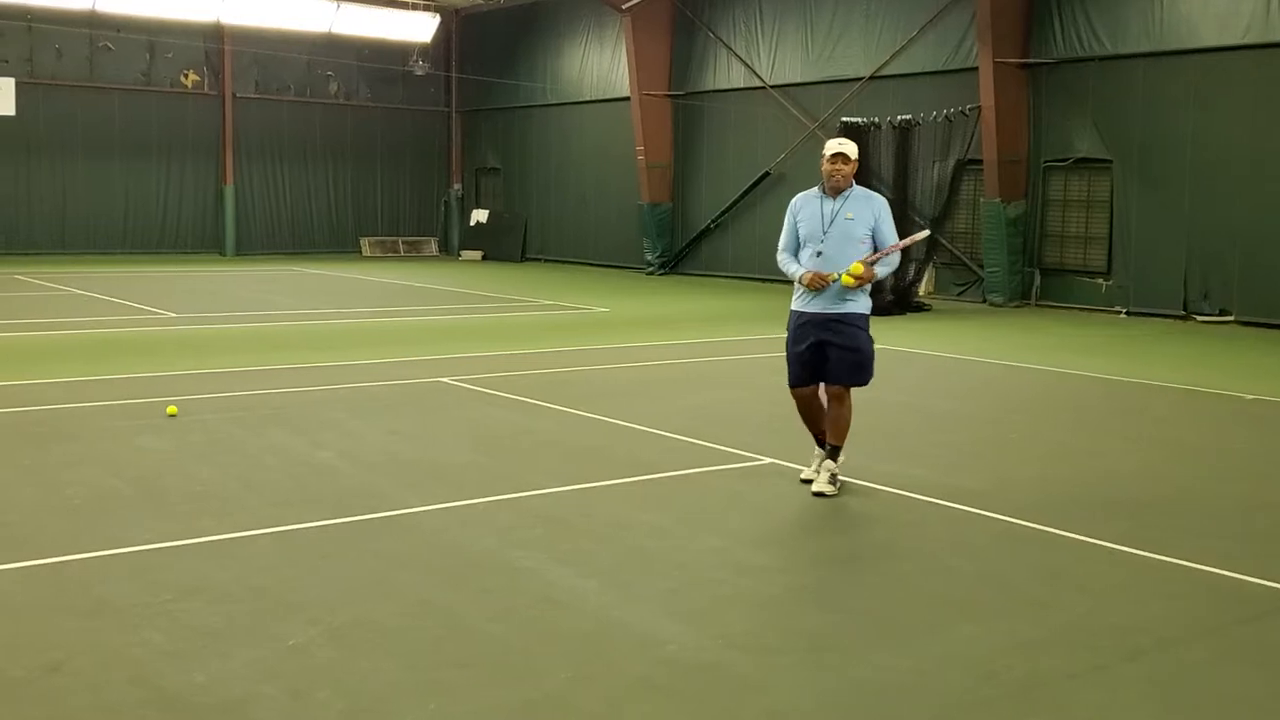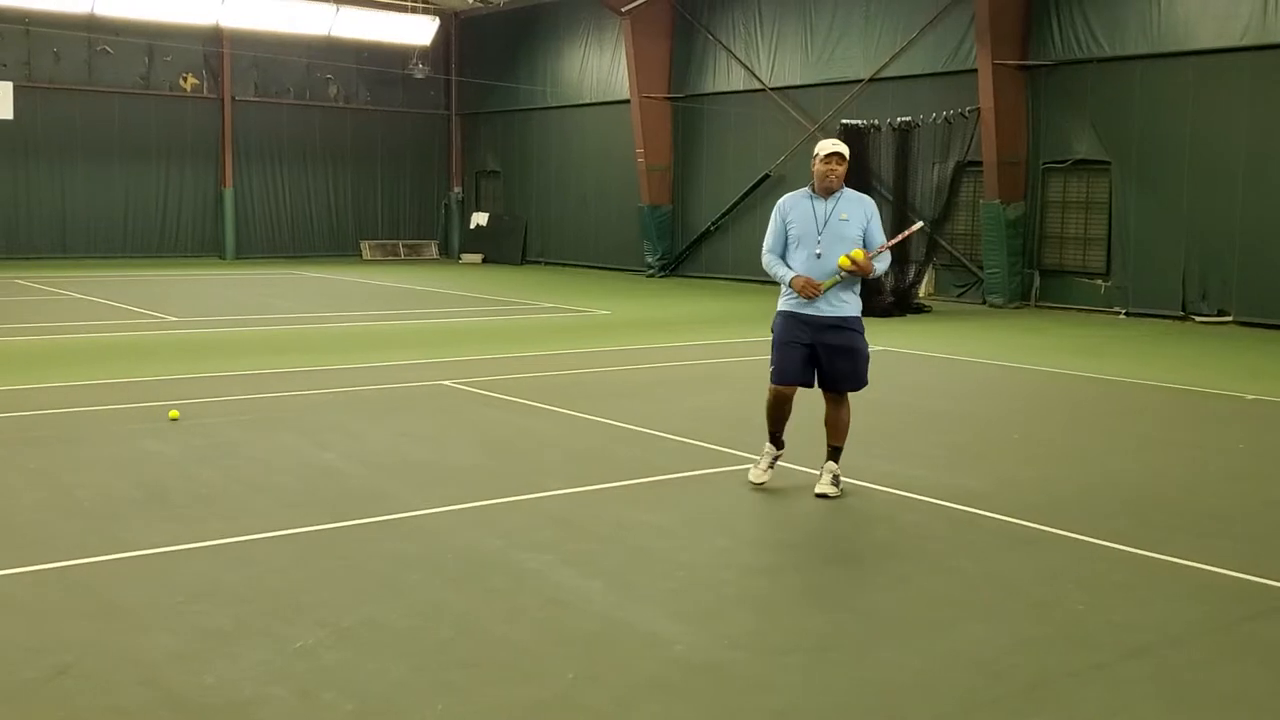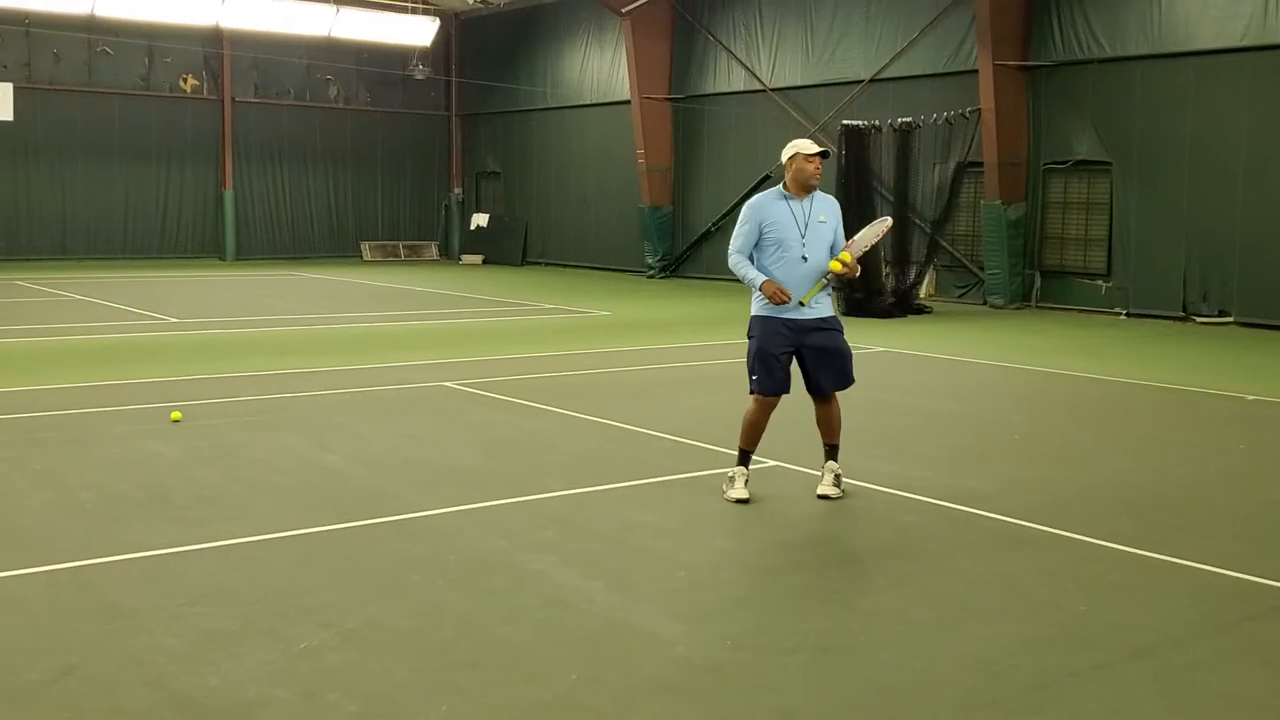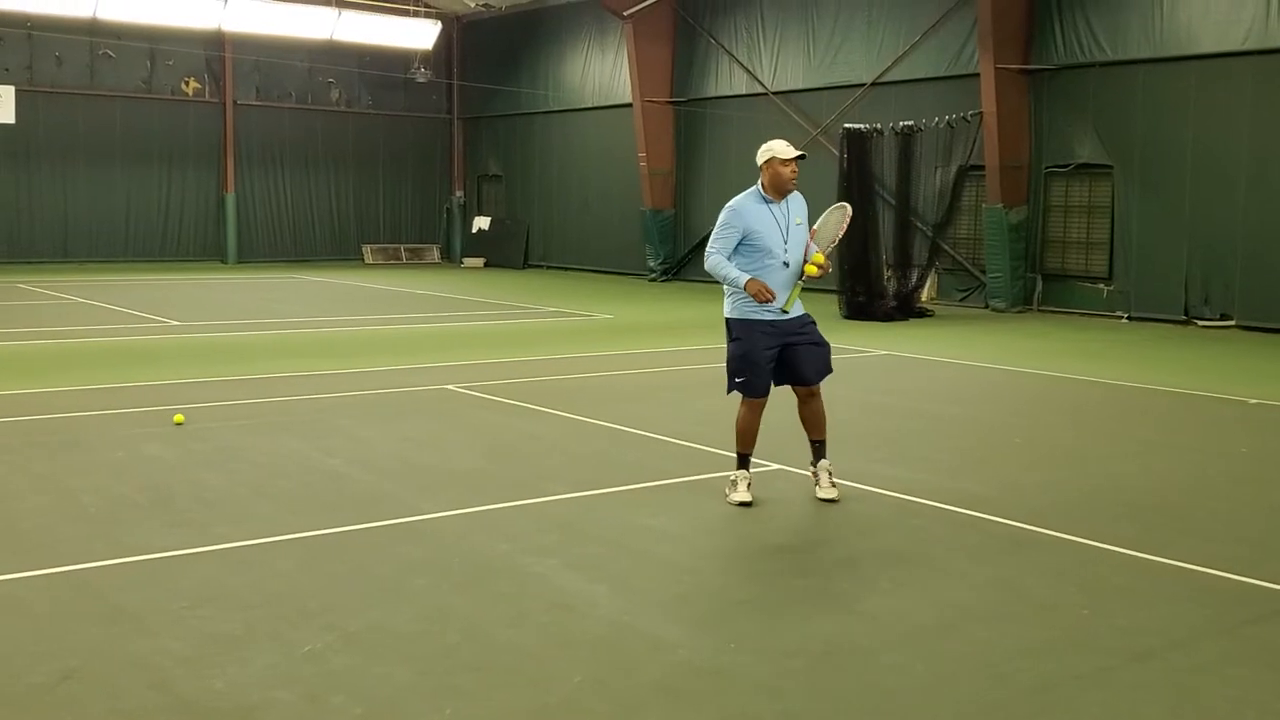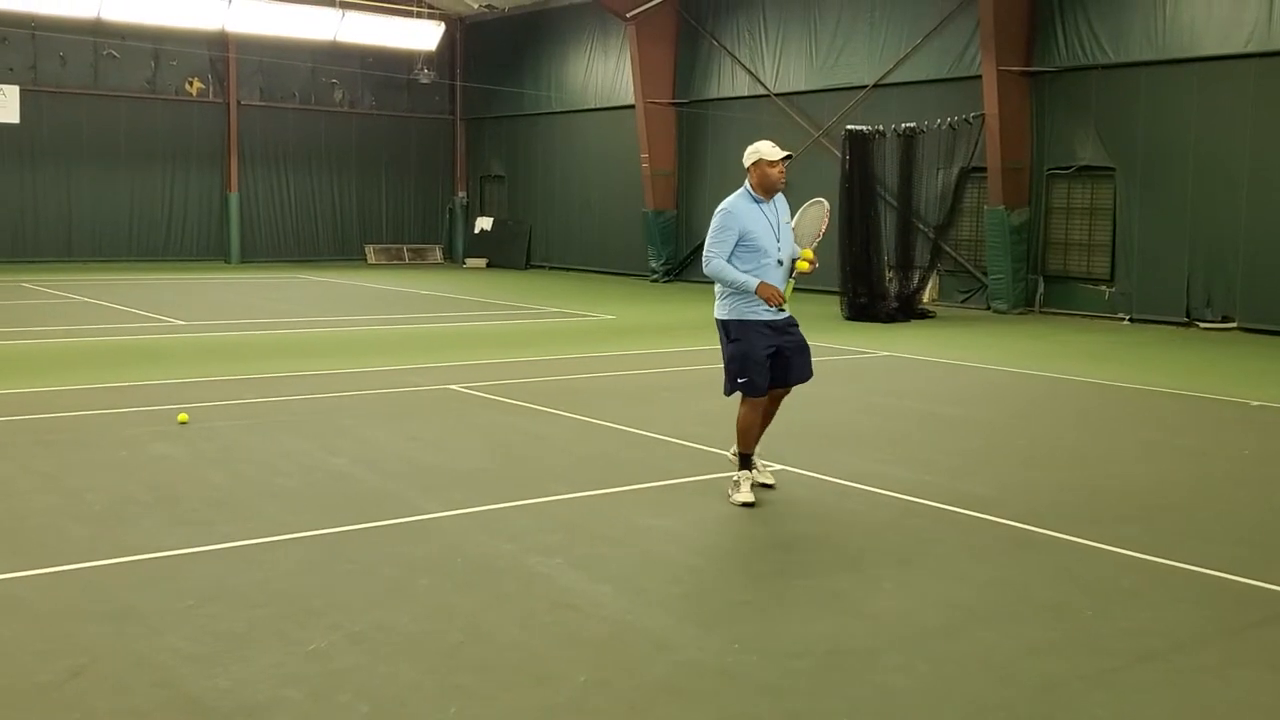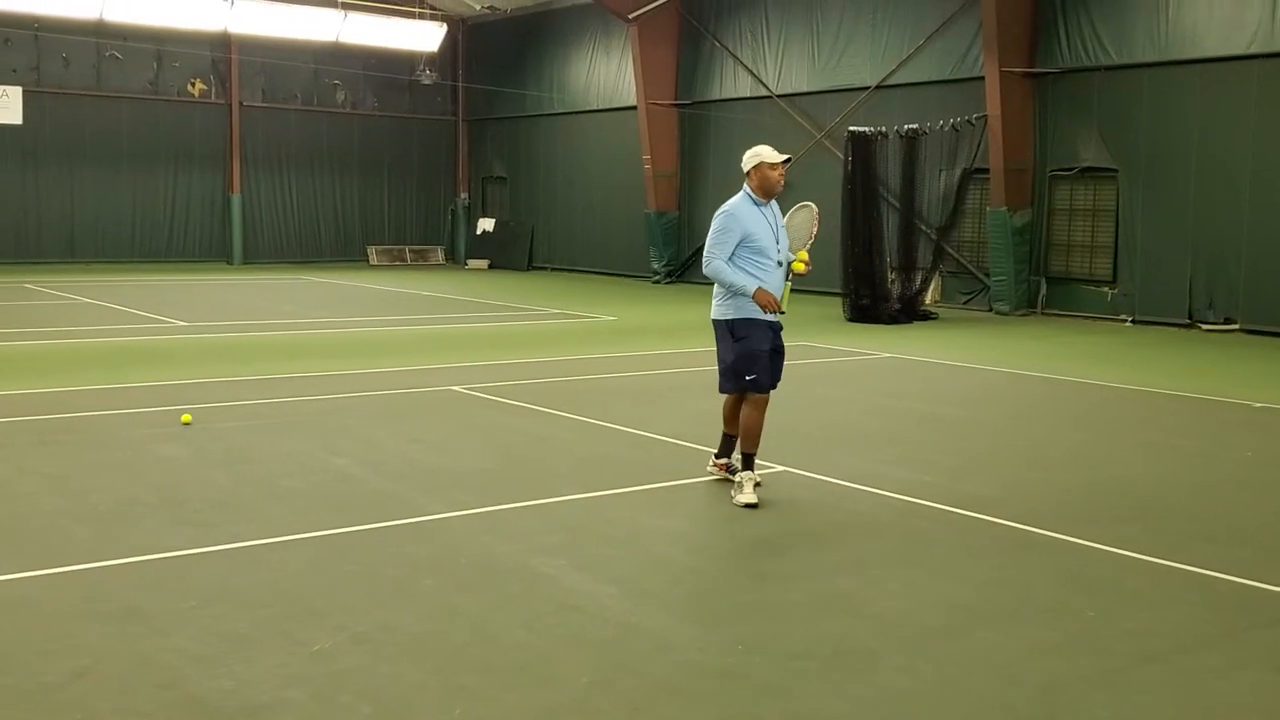
dt=0.3s
person 1, frame 1
left shoulder: (874, 204)
right shoulder: (800, 204)
left elbow: (892, 254)
right elbow: (784, 253)
left wrist: (874, 273)
right wrist: (801, 275)
left hip: (849, 314)
right hip: (804, 312)
left knee: (838, 391)
right knee: (802, 389)
left ankle: (830, 464)
right ankle: (825, 447)
person 1, frame 2
left shoulder: (864, 206)
right shoulder: (788, 204)
left elbow: (883, 254)
right elbow: (769, 255)
left wrist: (871, 267)
right wrist: (791, 279)
left hip: (842, 316)
right hip: (794, 313)
left knee: (836, 395)
right knee: (781, 389)
left ankle: (832, 466)
right ankle: (773, 448)
person 1, frame 3
left shoulder: (830, 205)
right shoulder: (759, 206)
left elbow: (839, 251)
right elbow: (736, 256)
left wrist: (848, 266)
right wrist: (762, 283)
left hip: (819, 317)
right hip: (772, 318)
left knee: (826, 394)
right knee: (765, 397)
left ankle: (831, 465)
right ankle: (741, 469)
person 1, frame 4
left shoulder: (798, 202)
right shoulder: (739, 209)
right elbow: (713, 258)
left wrist: (816, 262)
right wrist: (745, 281)
left hip: (793, 315)
right hip: (749, 319)
left knee: (809, 388)
right knee: (754, 398)
left ankle: (821, 465)
right ankle: (741, 474)
person 1, frame 5
left shoulder: (780, 202)
right shoulder: (732, 211)
right elbow: (711, 263)
left wrist: (801, 258)
right wrist: (755, 286)
left hip: (778, 315)
right hip: (742, 319)
left knee: (779, 388)
right knee: (754, 396)
left ankle: (749, 453)
right ankle: (743, 472)
person 1, frame 6
left shoulder: (772, 208)
right shoulder: (733, 212)
right elbow: (711, 263)
left wrist: (794, 261)
right wrist: (753, 290)
left hip: (766, 317)
right hip: (740, 318)
left knee: (743, 392)
right knee: (756, 394)
left ankle: (723, 458)
right ankle: (745, 474)
